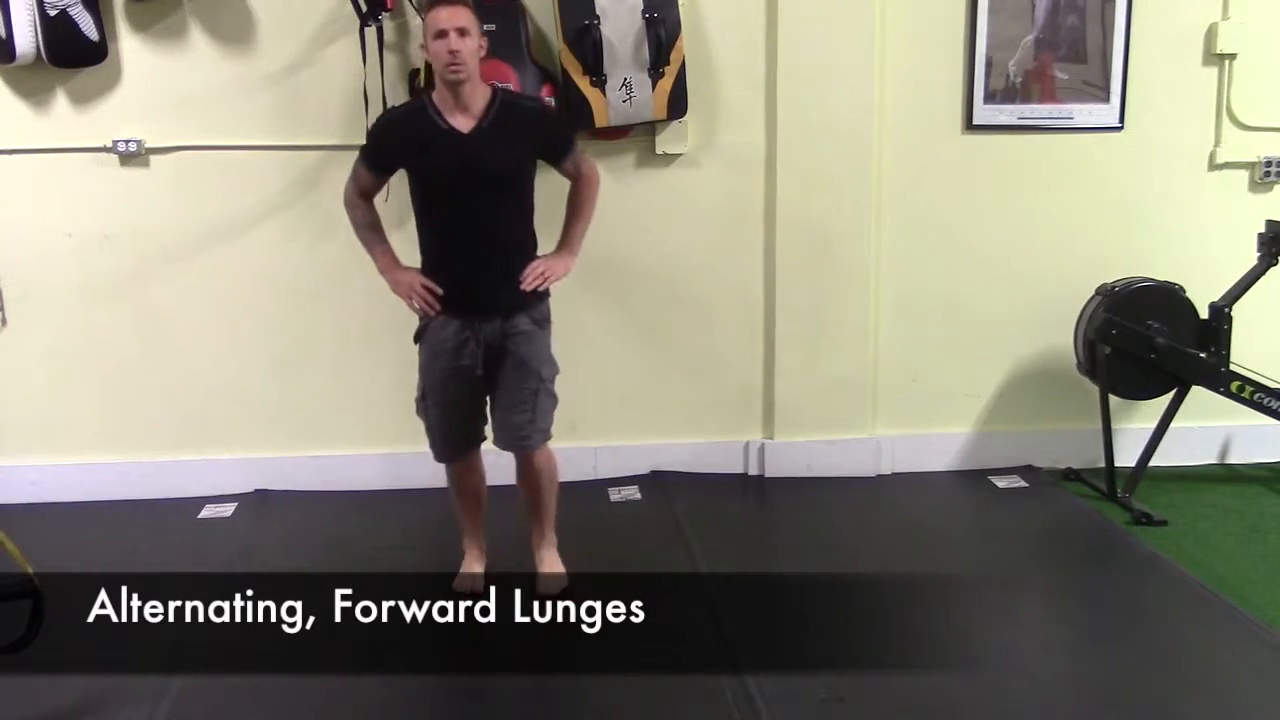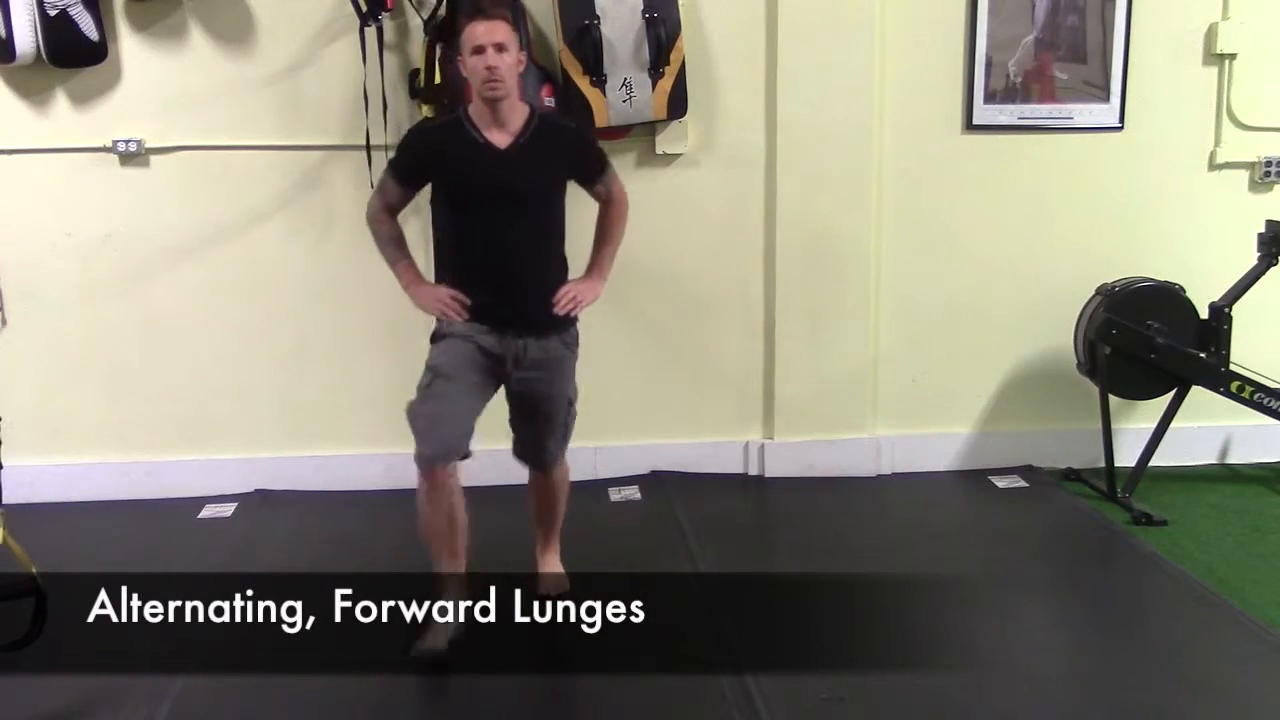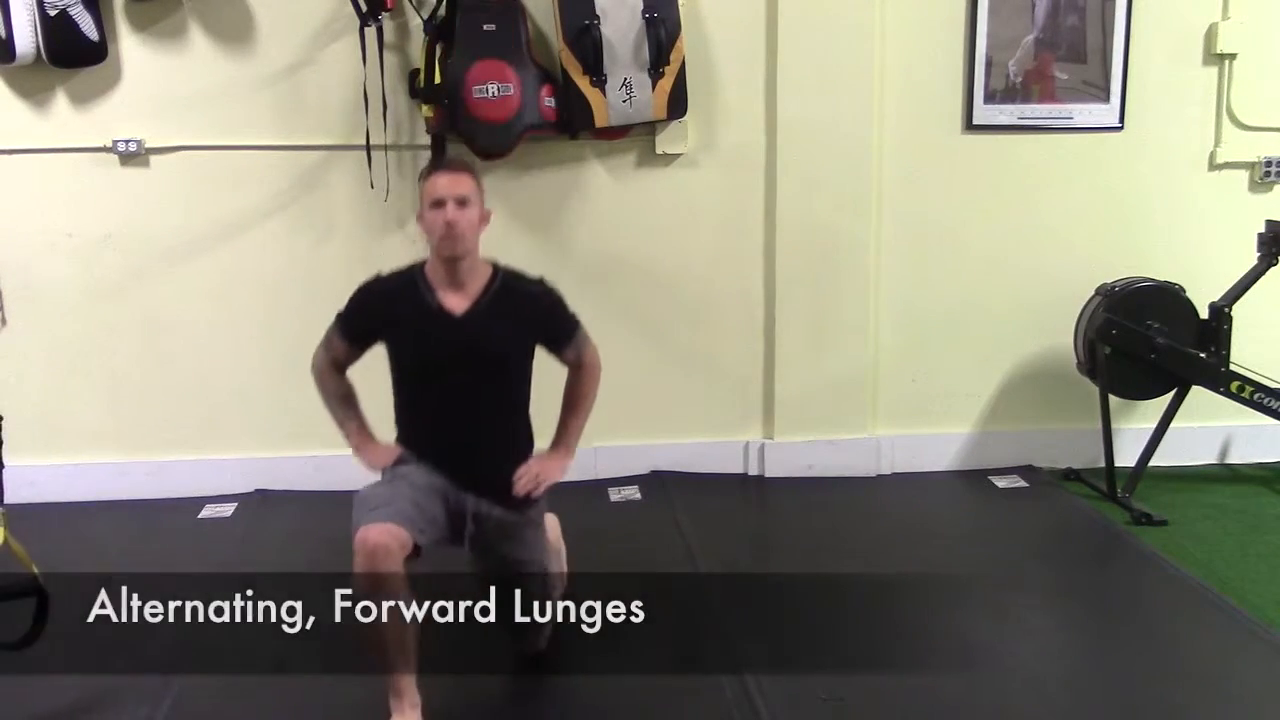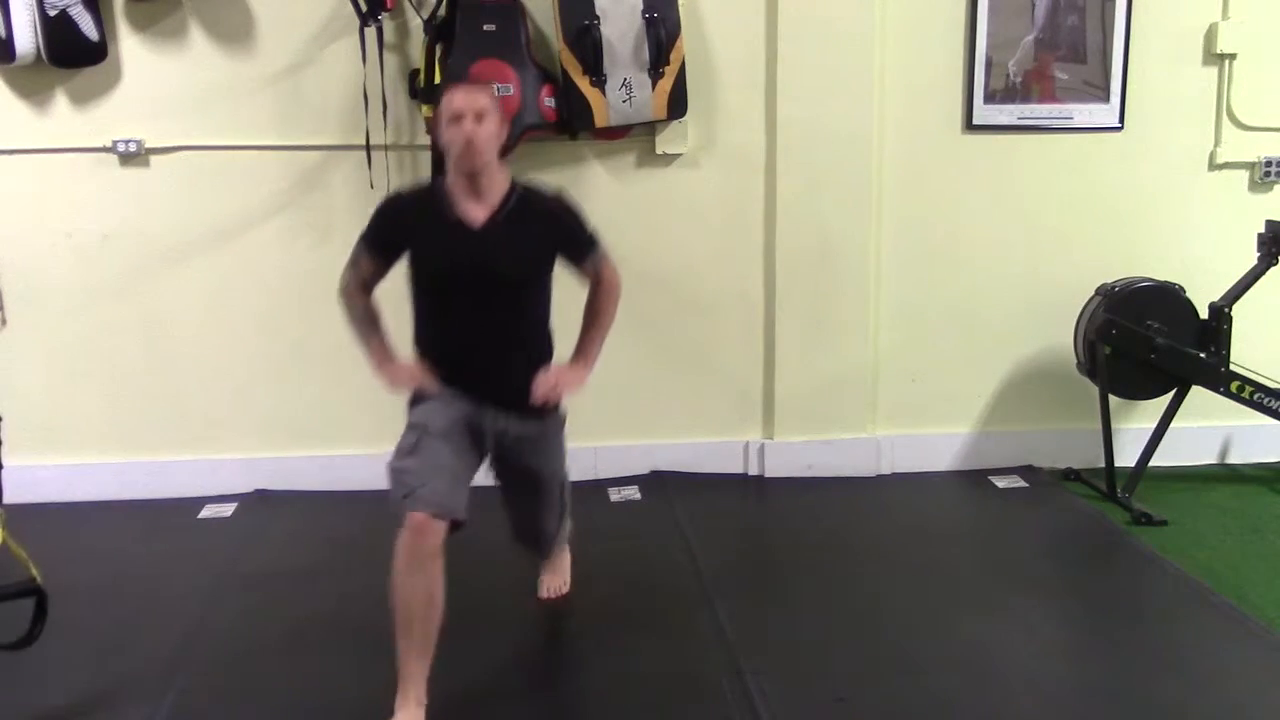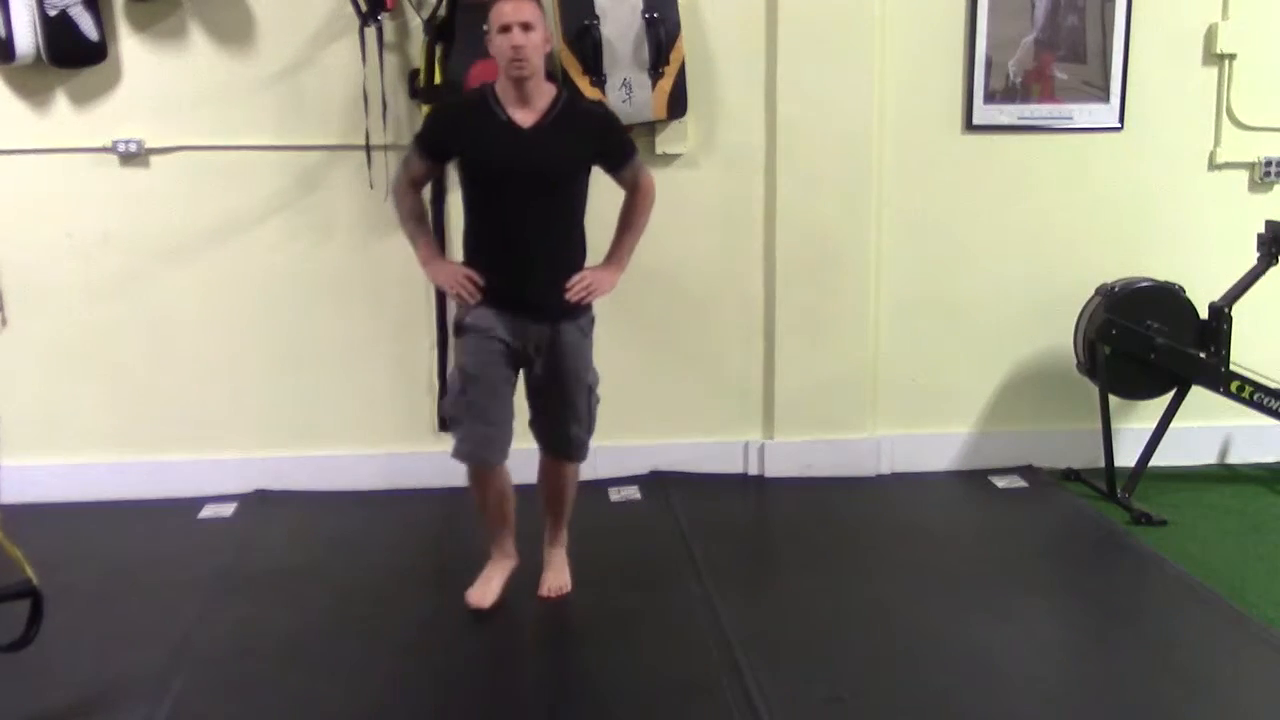
dt=0.5s
person 1, frame 1
left shoulder: (529, 117)
right shoulder: (400, 127)
left elbow: (585, 176)
right elbow: (356, 195)
left wrist: (566, 254)
right wrist: (390, 267)
left hip: (521, 311)
right hip: (447, 315)
left knee: (529, 442)
right knee: (456, 447)
left ankle: (546, 550)
right ankle: (474, 552)
person 1, frame 2
left shoulder: (563, 137)
right shoulder: (432, 140)
left elbow: (615, 200)
right elbow: (380, 210)
left wrist: (595, 279)
right wrist: (416, 285)
left hip: (545, 330)
right hip: (467, 328)
left knee: (547, 460)
right knee: (435, 460)
left ankle: (548, 555)
right ankle: (451, 590)
person 1, frame 3
left shoulder: (529, 300)
right shoulder: (385, 298)
left elbow: (586, 363)
right elbow: (326, 364)
left wrist: (560, 453)
right wrist: (365, 442)
left hip: (506, 487)
right hip: (423, 471)
left knee: (534, 632)
right knee: (375, 544)
left ankle: (546, 538)
person 1, frame 4
left shoulder: (547, 212)
right shoulder: (406, 213)
left elbow: (606, 279)
right elbow: (354, 284)
left wrist: (579, 364)
right wrist: (388, 361)
left hip: (527, 404)
right hip: (447, 399)
left knee: (541, 536)
right knee: (421, 527)
left ankle: (557, 545)
person 1, frame 5
left shoulder: (588, 120)
right shoulder: (458, 116)
left elbow: (641, 189)
right elbow: (407, 185)
left wrist: (613, 267)
right wrist: (433, 261)
left hip: (563, 313)
right hip: (486, 312)
left knee: (564, 447)
right knee: (482, 451)
left ankle: (555, 548)
right ankle: (501, 552)
